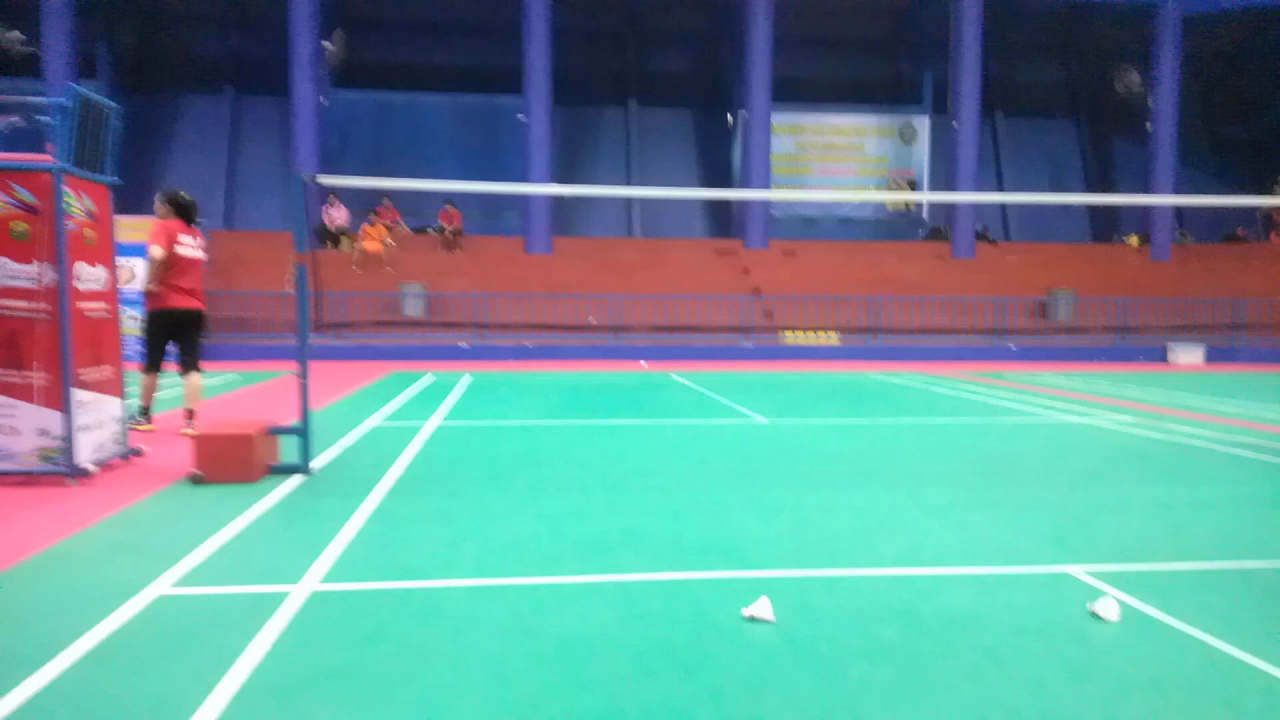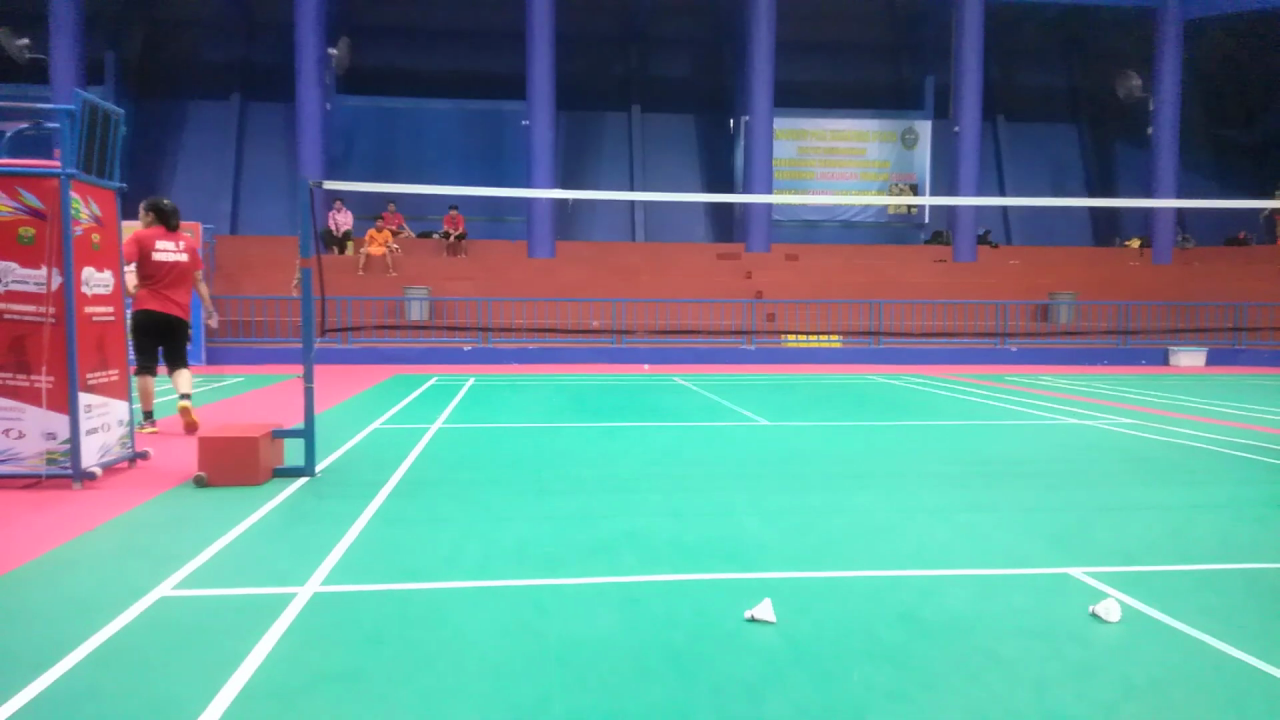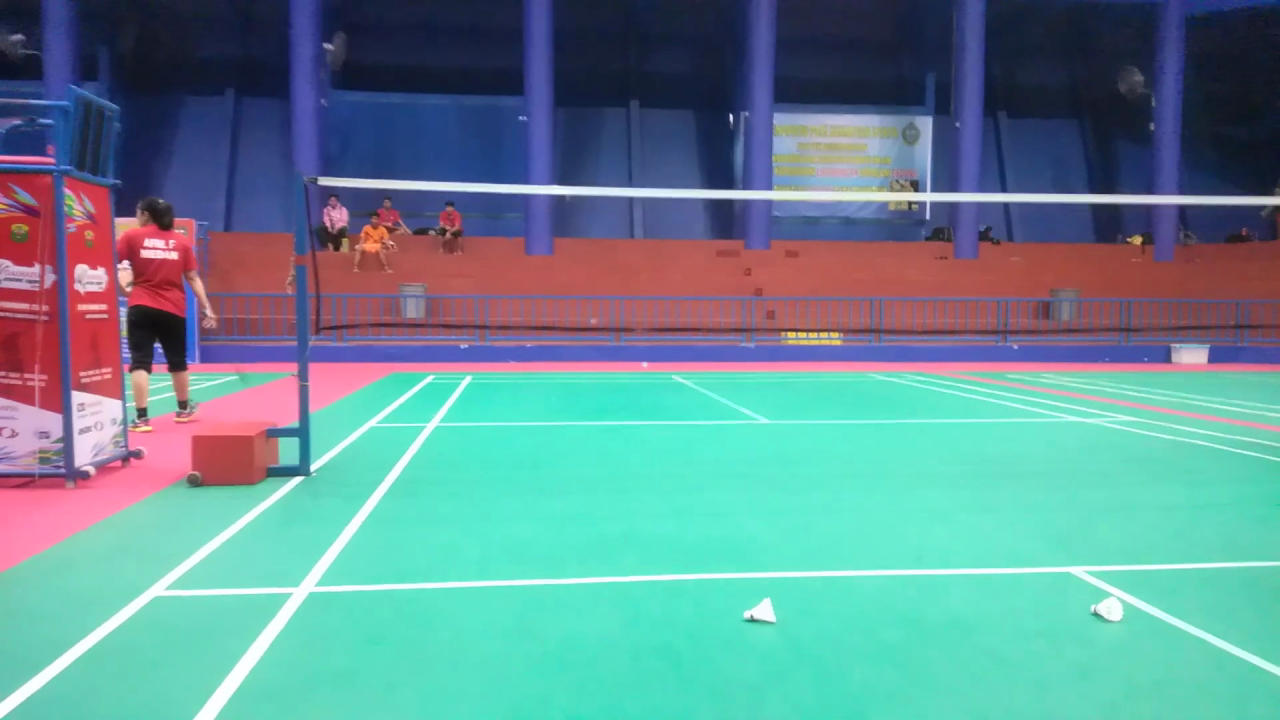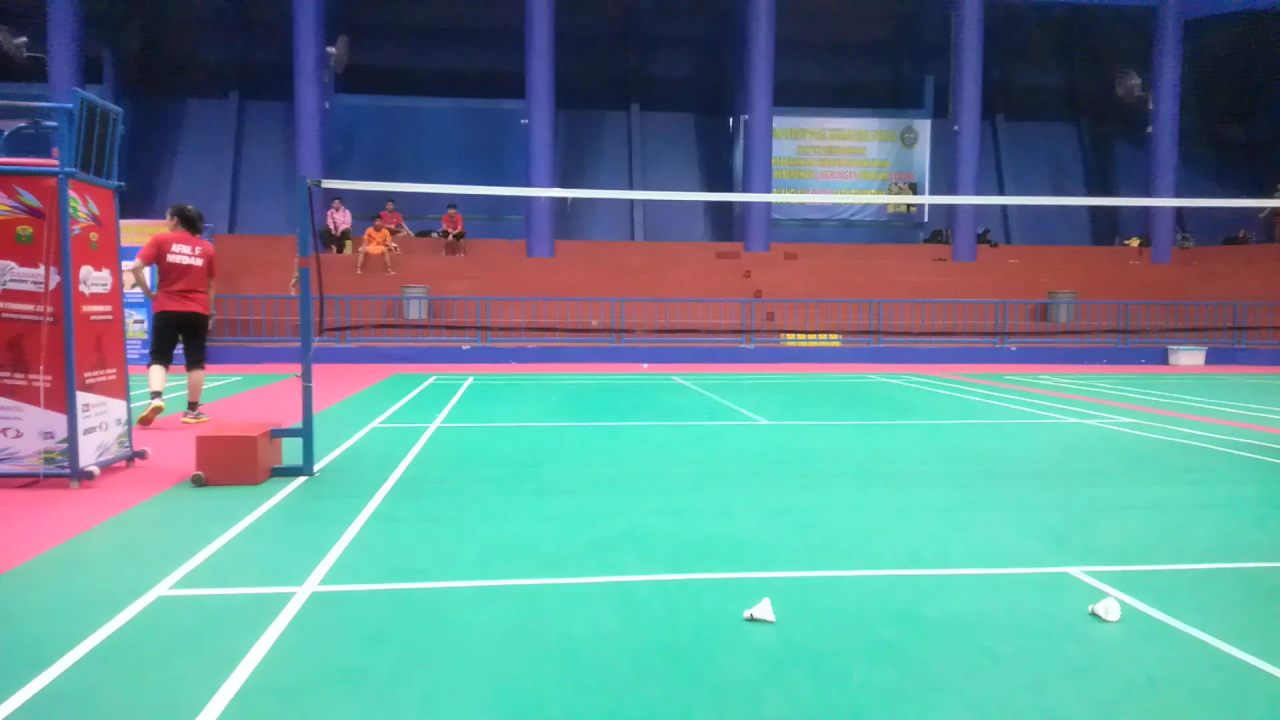
dt=0.4s
person 1, frame 1
left shoulder: (163, 227)
right shoulder: (197, 235)
left elbow: (157, 255)
left wrist: (150, 284)
left hip: (164, 306)
right hip: (194, 309)
left knee: (152, 363)
right knee: (191, 364)
left ankle: (144, 416)
right ankle: (190, 420)
person 1, frame 2
left shoulder: (141, 238)
right shoulder: (187, 243)
right elbow: (198, 280)
left wrist: (129, 289)
right wrist: (209, 309)
left hip: (147, 311)
right hip: (178, 313)
left knee: (145, 366)
right knee: (178, 363)
left ankle: (148, 420)
right ankle: (185, 399)
person 1, frame 3
left shoulder: (132, 236)
right shoulder: (181, 241)
right elbow: (193, 278)
left wrist: (123, 289)
right wrist: (206, 309)
left hip: (141, 308)
right hip: (173, 310)
left knee: (140, 363)
right knee: (178, 361)
left ankle: (142, 418)
right ankle: (184, 409)
person 1, frame 4
left shoulder: (161, 240)
right shoulder: (207, 247)
left elbow: (136, 268)
left wrist: (149, 293)
right wrist: (210, 311)
left hip: (166, 309)
right hip: (198, 312)
left knee: (159, 360)
right knee: (195, 361)
left ankle: (156, 399)
right ankle: (192, 410)
